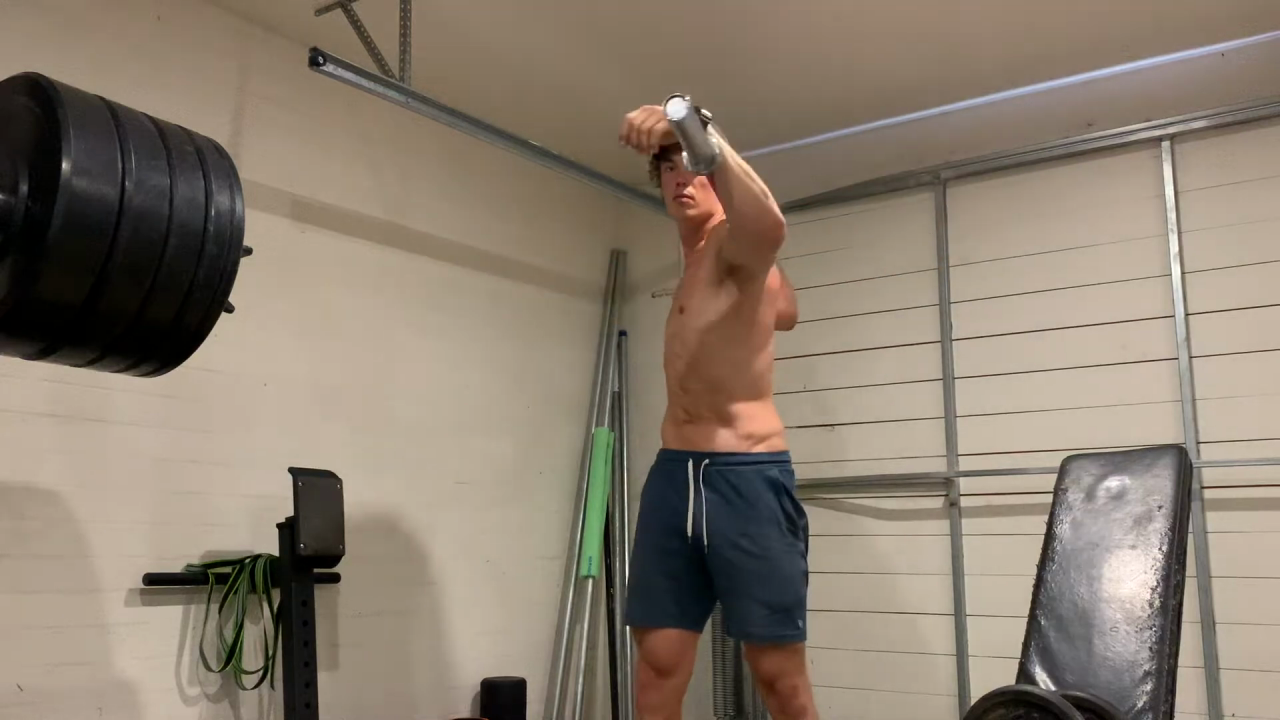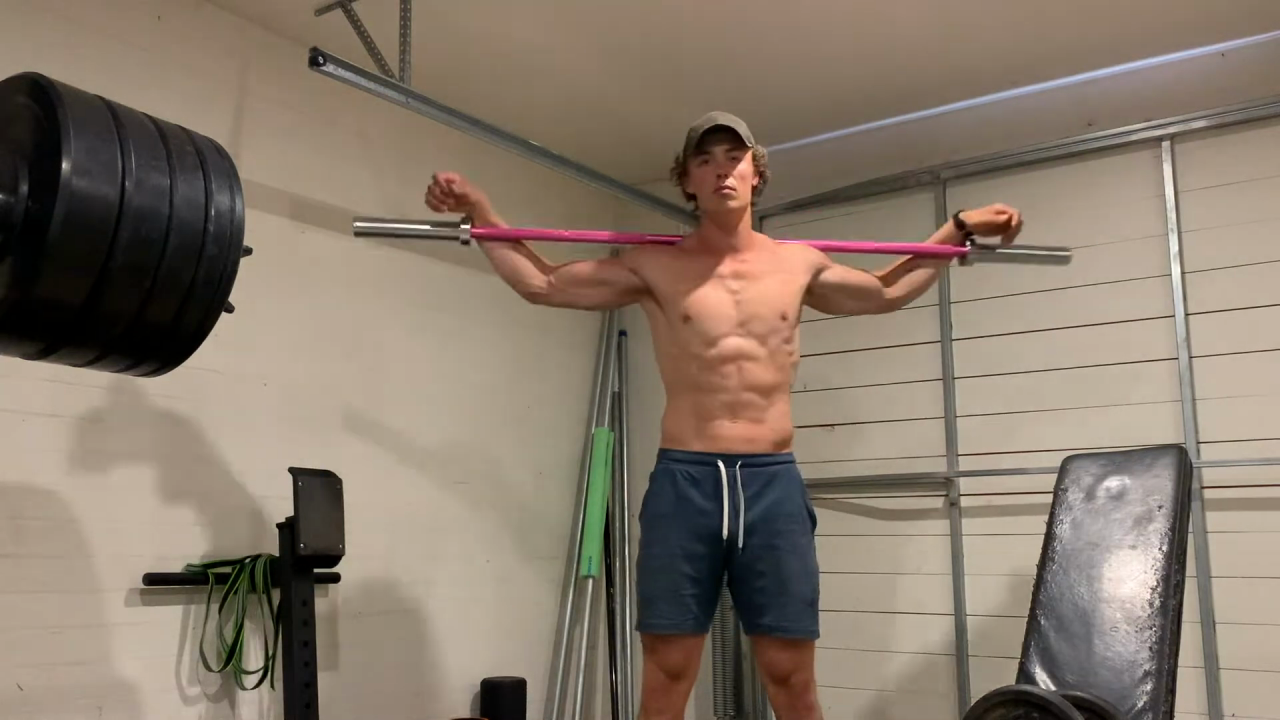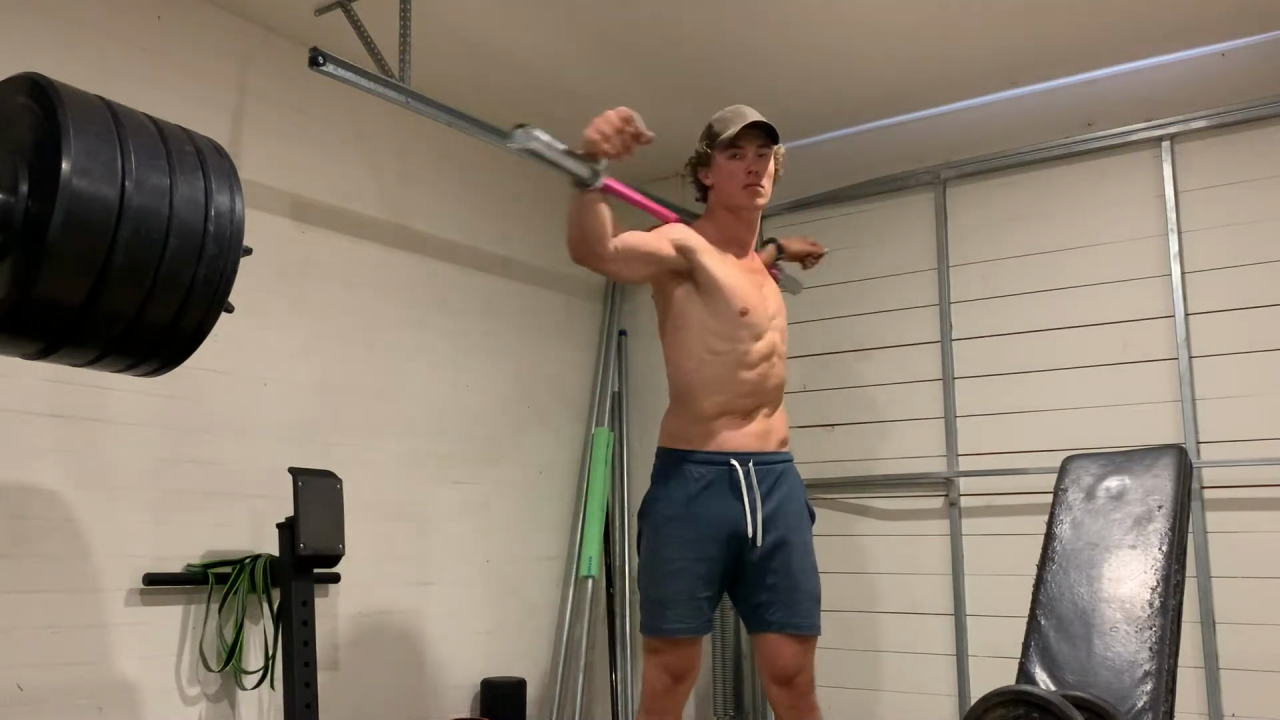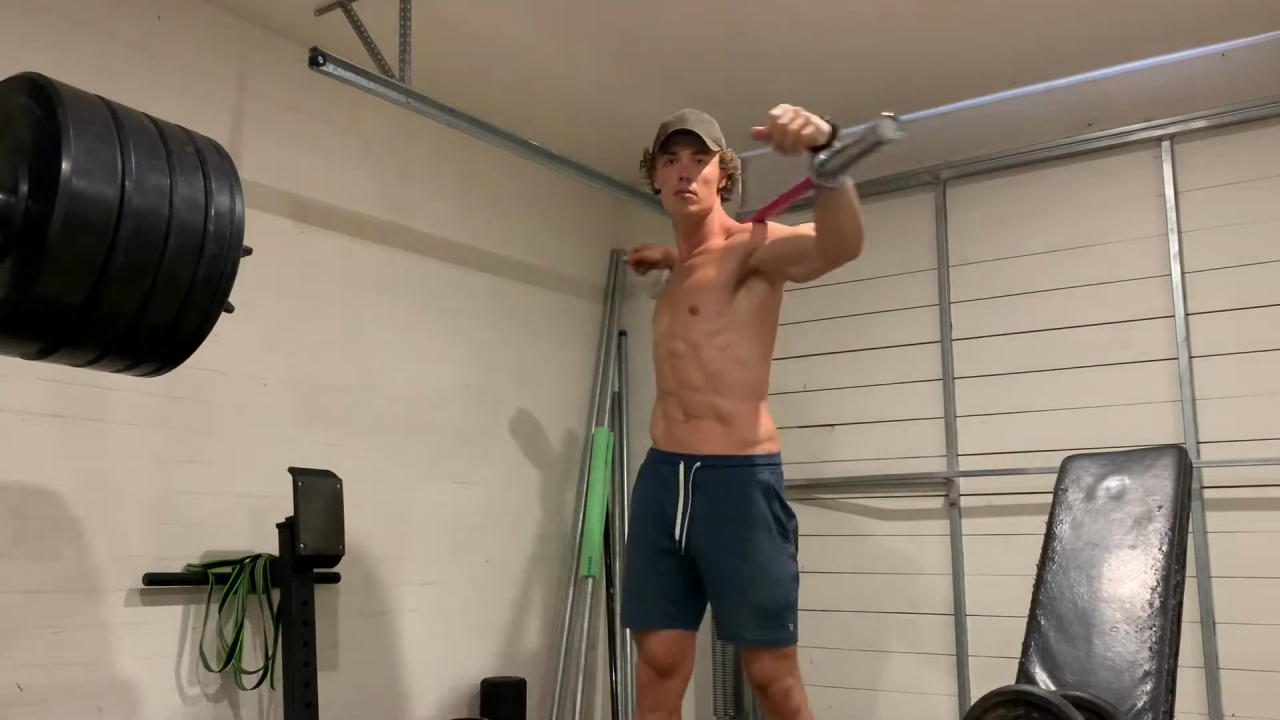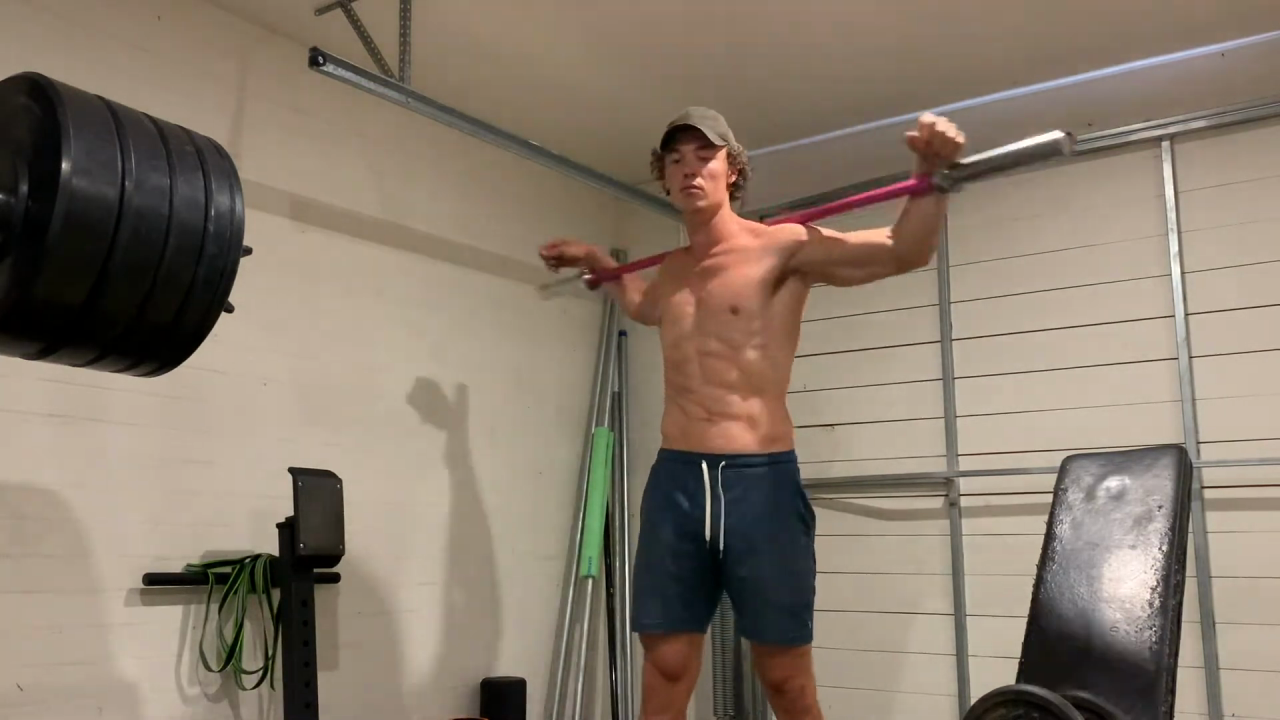
dt=1s
person 1, frame 1
left shoulder: (735, 242)
right shoulder: (705, 266)
left elbow: (768, 225)
right elbow: (784, 308)
left wrist: (705, 138)
left hip: (749, 478)
right hip: (673, 477)
right knee: (658, 666)
person 1, frame 2
left shoulder: (797, 264)
right shoulder: (655, 265)
left elbow: (887, 292)
right elbow: (542, 285)
left wrist: (960, 229)
right wrist: (479, 212)
left hip: (773, 483)
right hip: (685, 482)
person 1, frame 3
left shoulder: (757, 267)
right shoulder: (683, 246)
right elbow: (594, 249)
left wrist: (778, 252)
right wrist: (594, 162)
left hip: (776, 482)
right hip: (691, 482)
person 1, frame 4
left shoulder: (753, 245)
right shoulder: (680, 269)
left elbow: (842, 240)
left wrist: (823, 149)
left hip: (740, 482)
right hip: (662, 478)
right knee: (658, 665)
person 1, frame 5
left shoulder: (783, 248)
right shoulder: (670, 271)
left elbow: (908, 249)
left wrist: (931, 169)
right wrist: (600, 265)
left hip: (761, 483)
right hip: (676, 480)
right knee: (666, 667)
